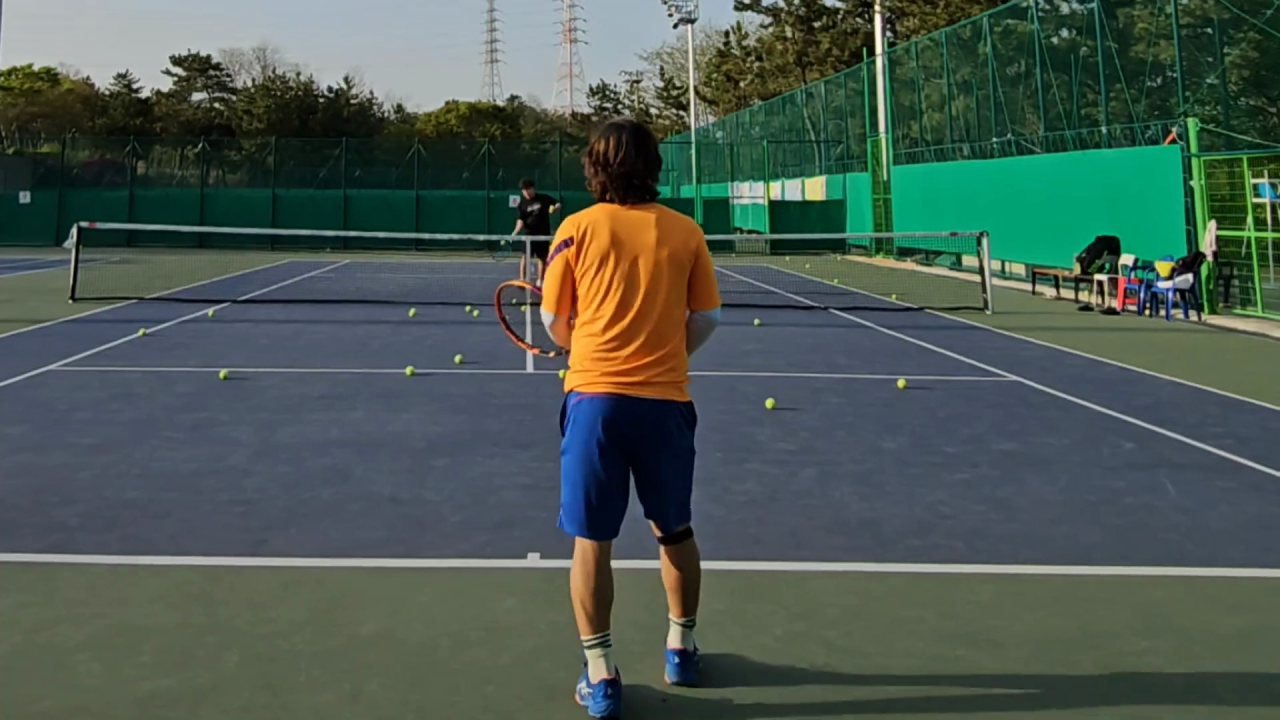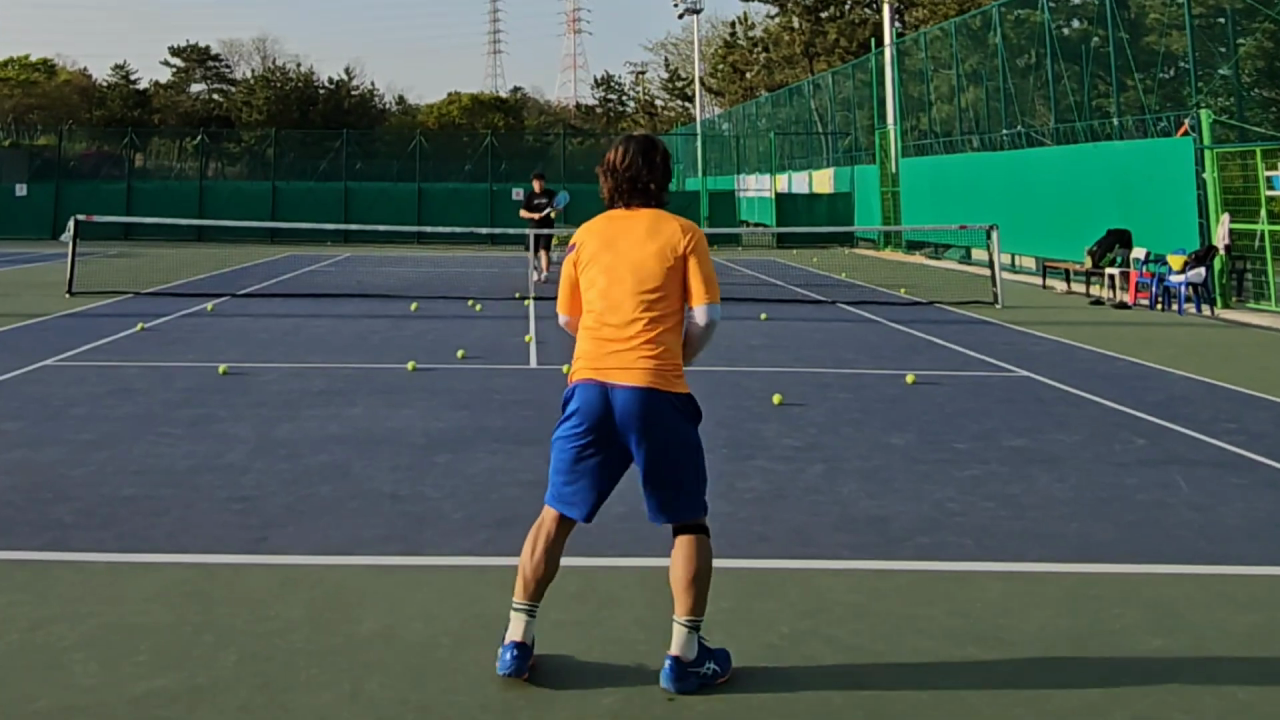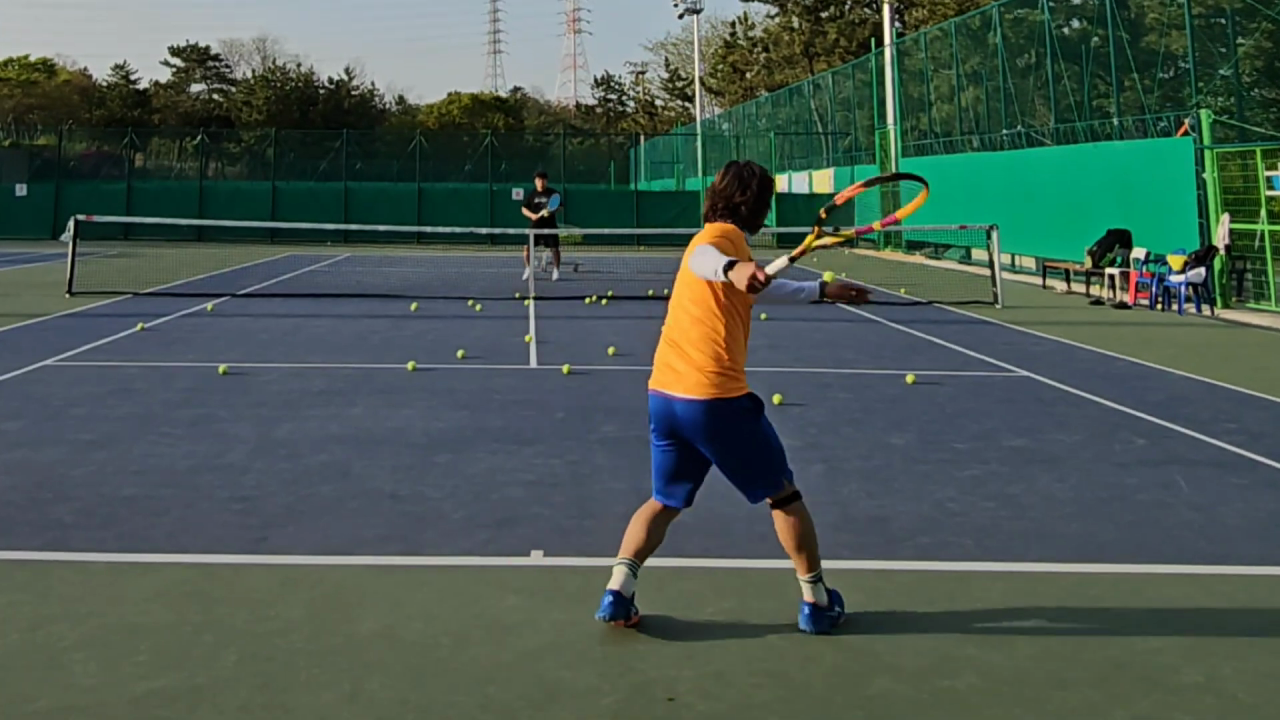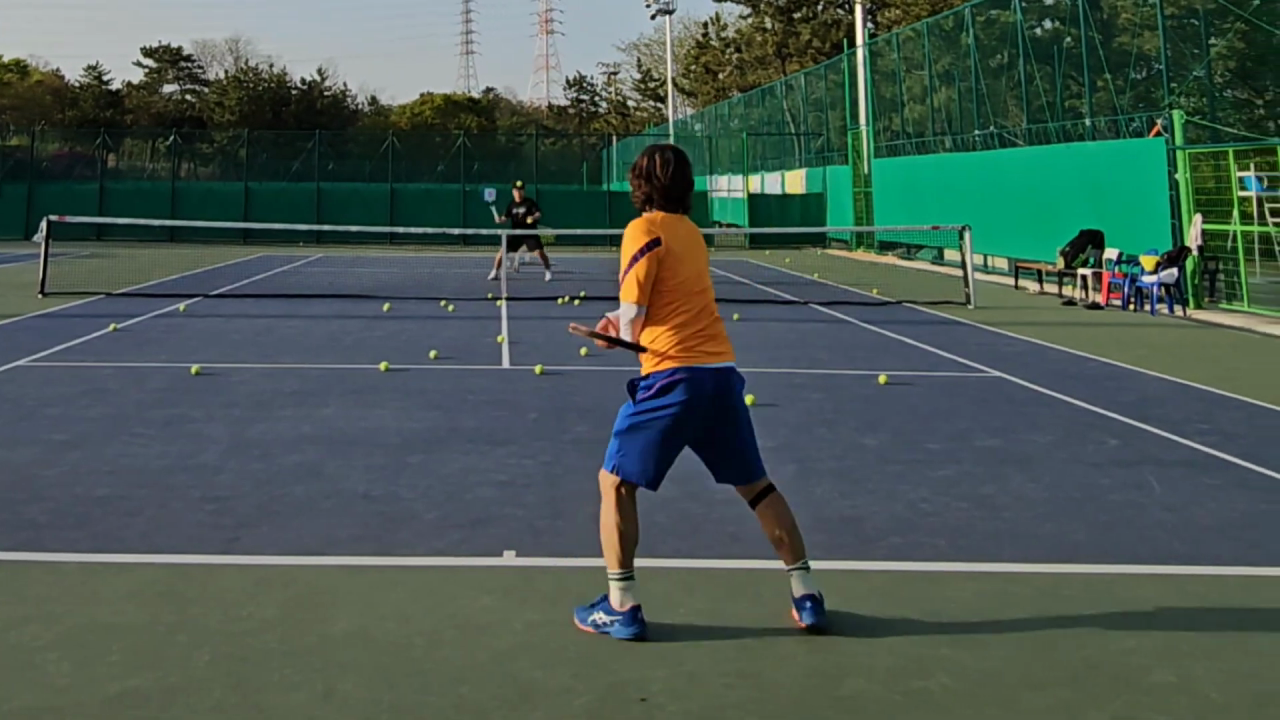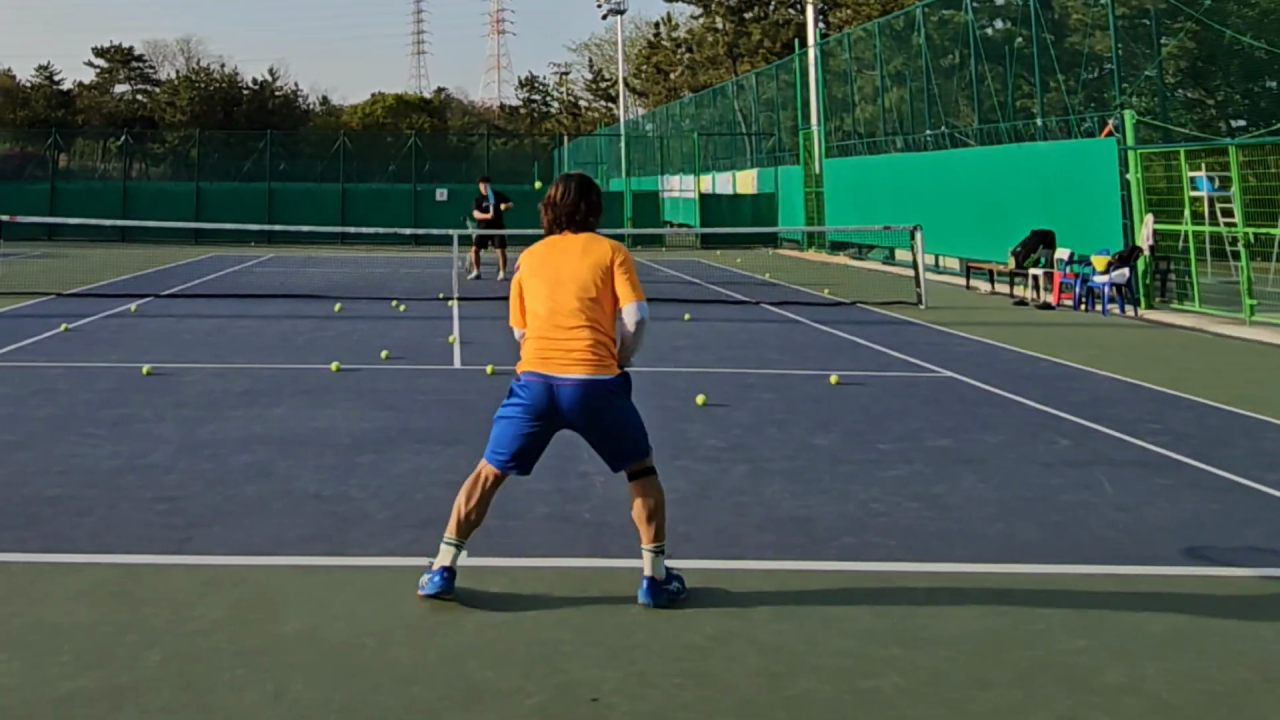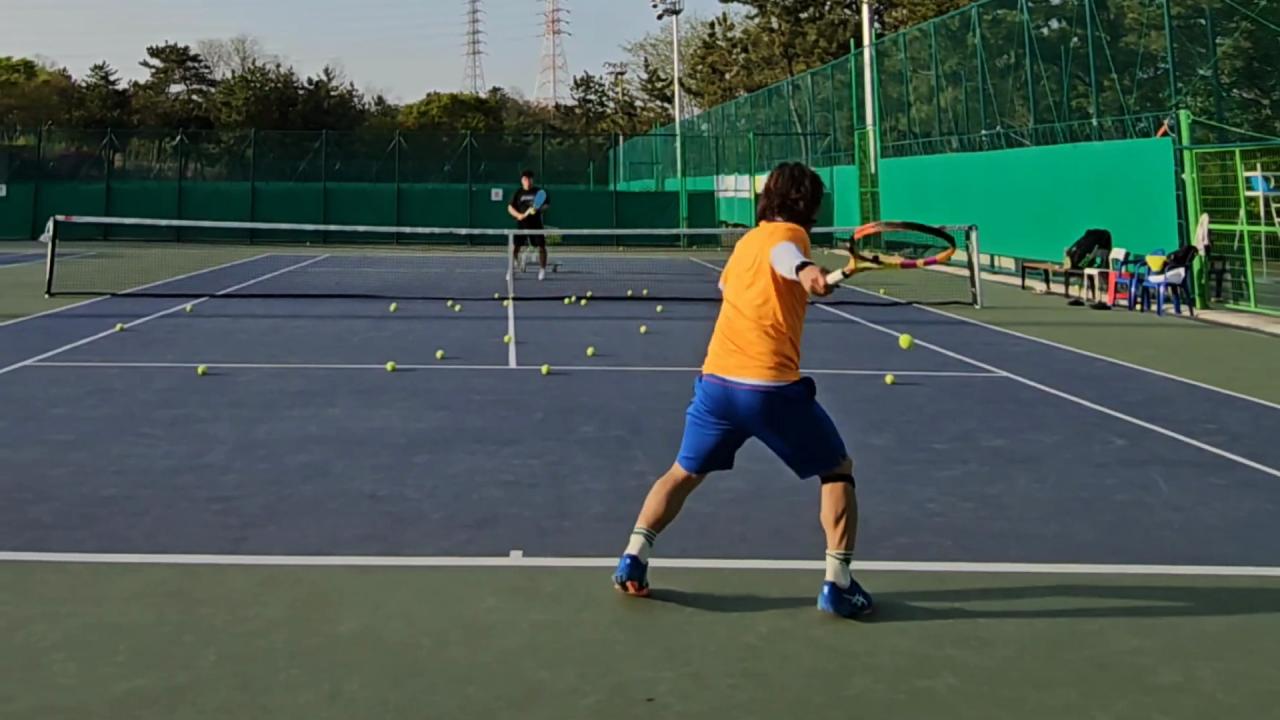
dt=0.7s
person 1, frame 1
left shoulder: (577, 229)
right shoulder: (685, 232)
left elbow: (553, 320)
right elbow: (706, 317)
left hip: (595, 398)
right hip: (666, 403)
left knee: (591, 541)
right knee: (675, 531)
right ankle: (681, 649)
person 1, frame 2
left shoulder: (586, 235)
right shoulder: (684, 233)
left elbow: (568, 318)
right elbow: (705, 317)
left hip: (590, 386)
right hip: (656, 394)
left knee: (556, 516)
right knee: (690, 525)
left ankle: (516, 641)
right ankle: (684, 654)
person 1, frame 3
left shoulder: (719, 239)
right shoulder: (724, 235)
left elbow: (751, 293)
right elbow: (697, 259)
left wrist: (825, 291)
right wrist: (732, 268)
left hip: (664, 395)
right hip: (711, 399)
left knee: (665, 500)
right knee: (782, 497)
left ankle: (618, 591)
right ankle: (816, 601)
person 1, frame 4
left shoulder: (642, 228)
right shoulder: (689, 230)
left elbow: (634, 315)
left wrist: (626, 329)
right wrist: (619, 319)
left hip: (673, 377)
right hip: (719, 373)
left knee: (614, 483)
right knee: (757, 487)
left ankle: (622, 606)
right ankle: (806, 596)
person 1, frame 5
left shoulder: (530, 257)
right shoulder: (611, 250)
right elbow: (636, 314)
right wrist: (621, 353)
left hip: (536, 381)
right hip: (595, 385)
left knee: (490, 472)
right knee: (640, 466)
left ankle: (444, 569)
right ankle: (656, 574)
person 1, frame 6
left shoulder: (750, 240)
right shoulder: (791, 233)
right elbow: (781, 256)
right wrist: (804, 269)
left hip: (718, 381)
right hip: (771, 388)
left knee: (685, 473)
right knee: (838, 471)
left ankle: (633, 557)
right ankle: (838, 582)
